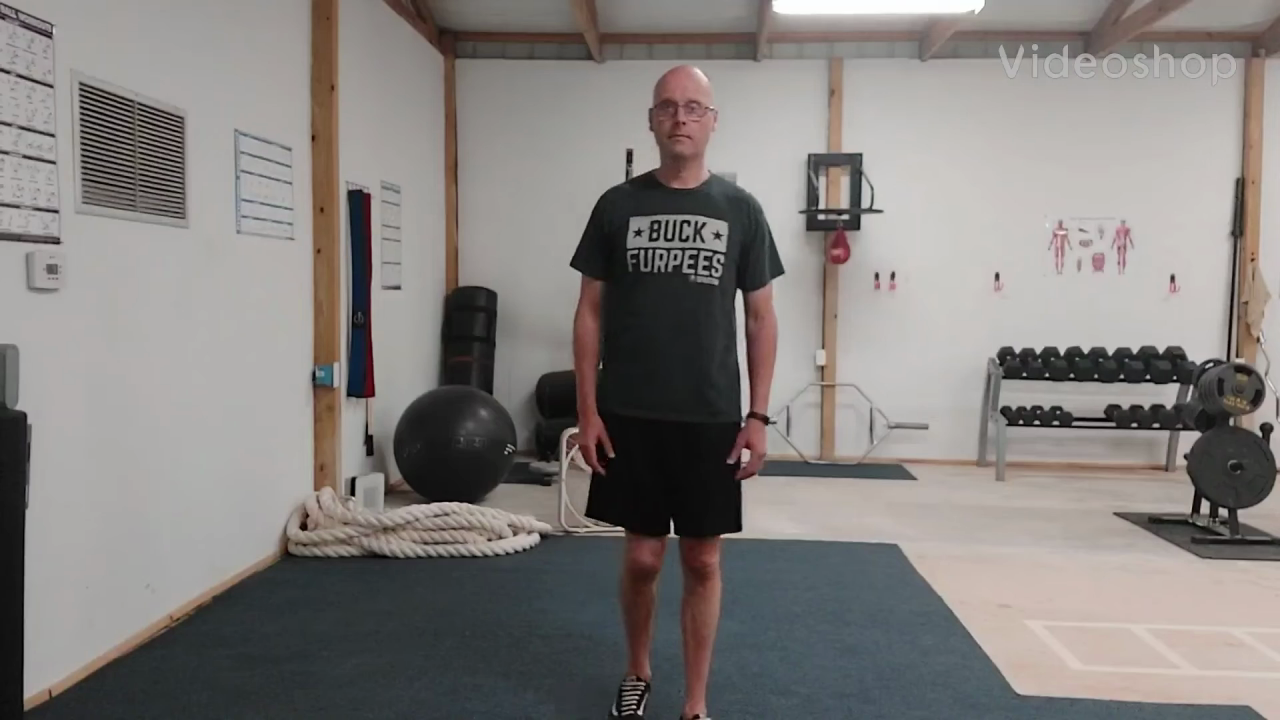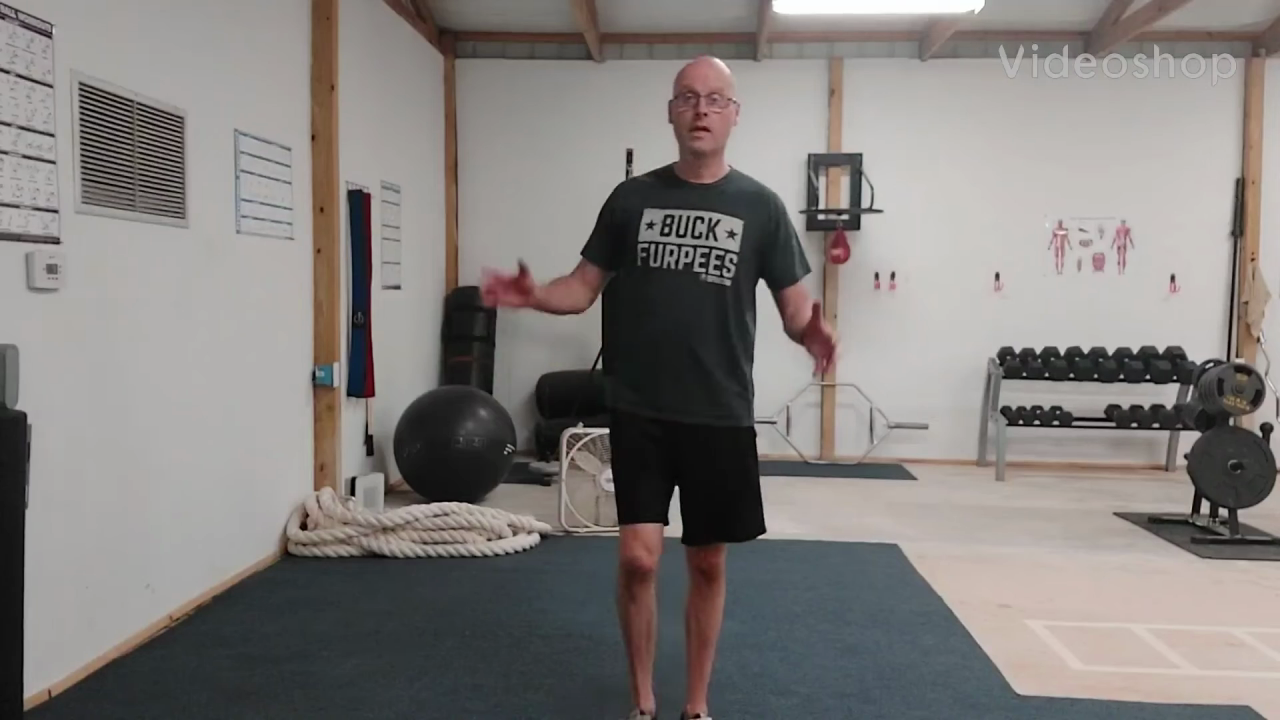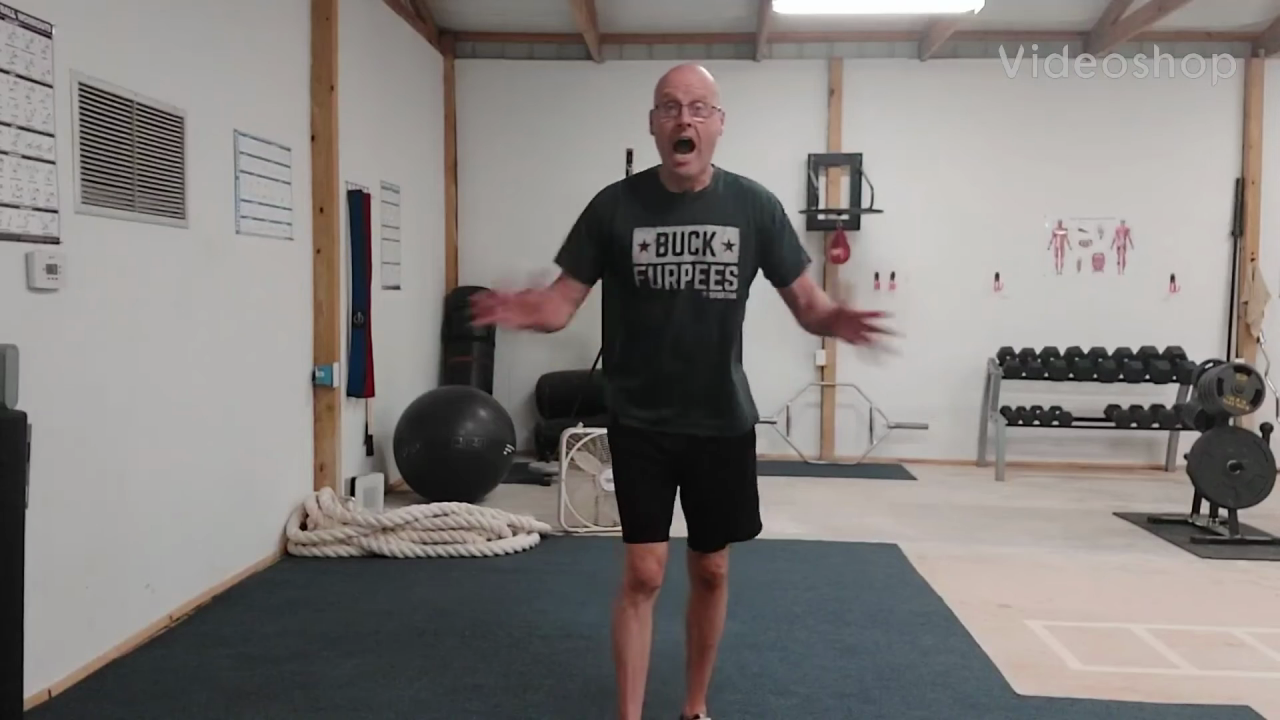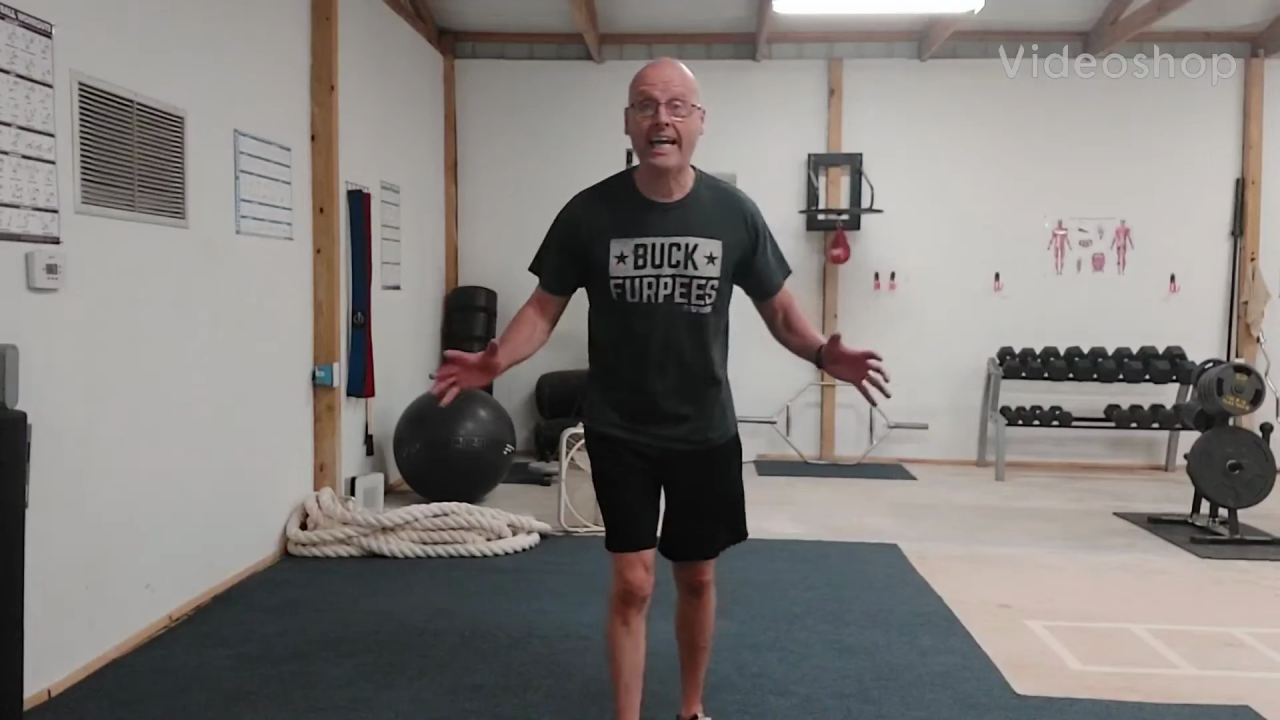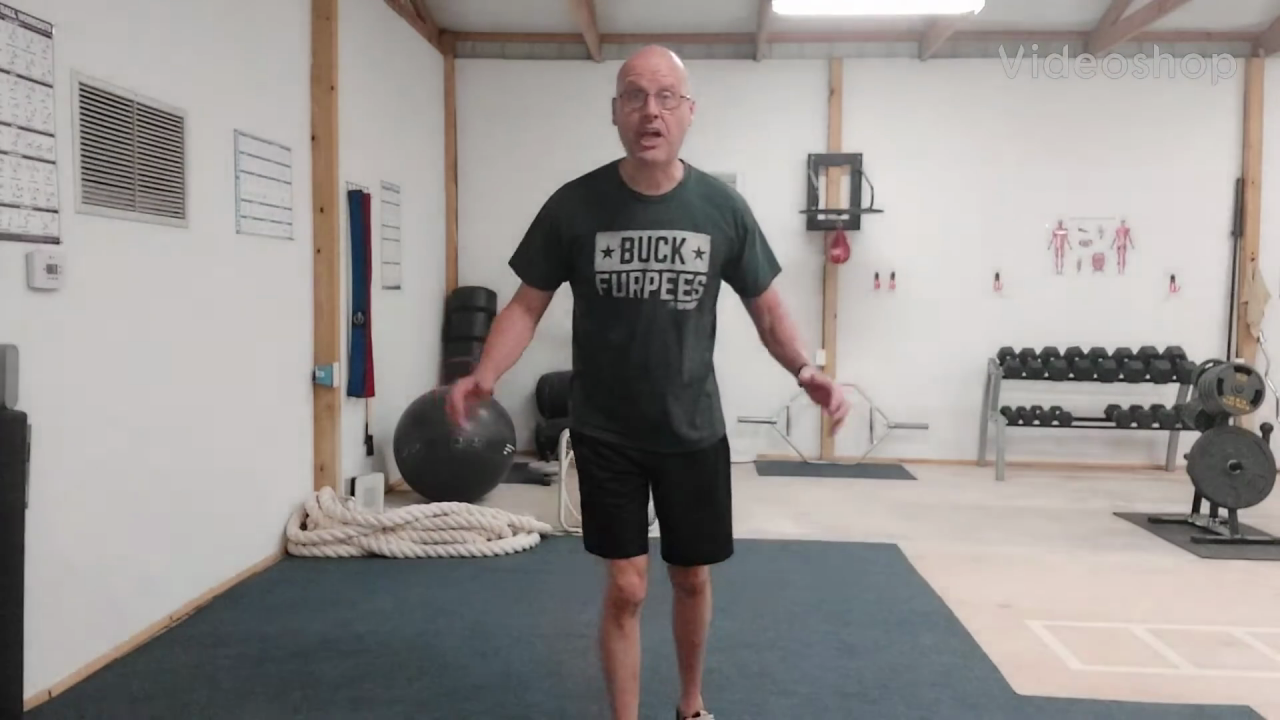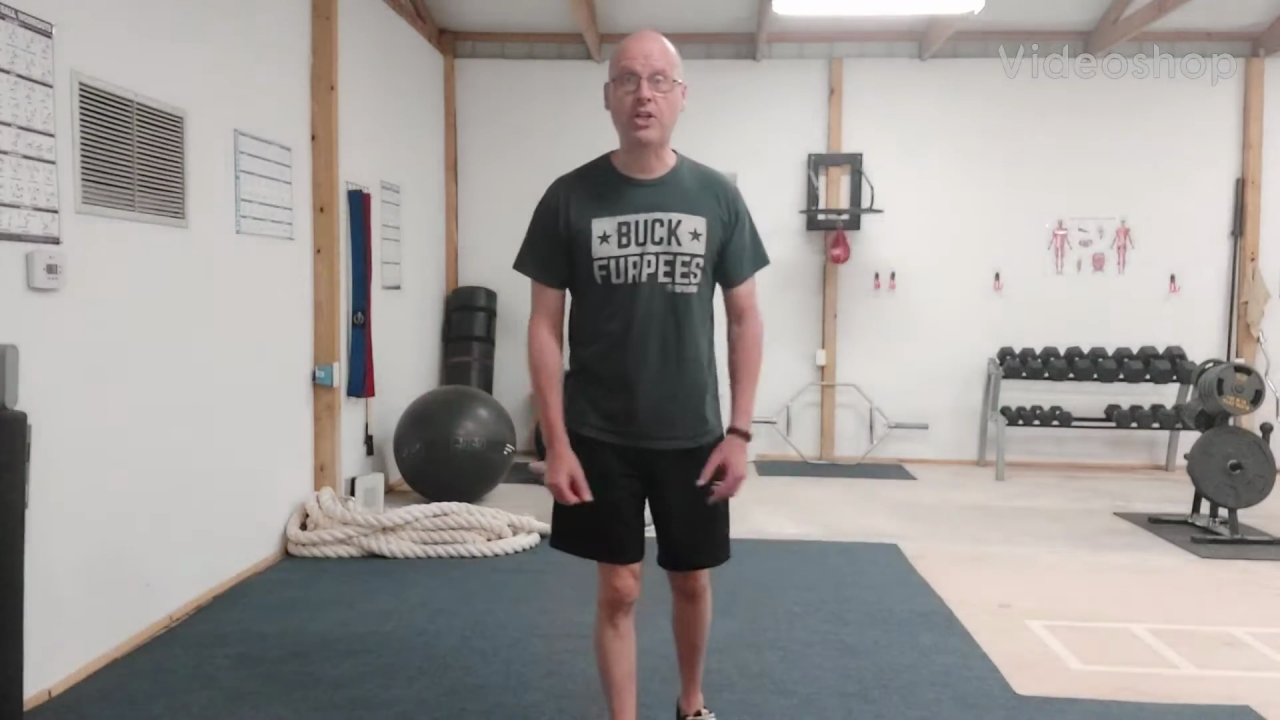
dt=0.3s
person 1, frame 1
left shoulder: (740, 209)
right shoulder: (617, 205)
left elbow: (760, 316)
right elbow: (591, 309)
left wrist: (757, 414)
right wrist: (586, 409)
left hip: (711, 417)
right hip: (631, 415)
left knee: (702, 561)
right knee: (642, 558)
person 1, frame 2
left shoulder: (760, 206)
right shoulder: (632, 197)
left elbow: (793, 306)
right elbow: (585, 285)
left wrist: (811, 332)
right wrist: (533, 295)
left hip: (721, 418)
right hip: (638, 412)
left knee: (708, 565)
right knee: (638, 558)
person 1, frame 3
left shoulder: (754, 206)
right shoulder: (616, 206)
left elbow: (803, 298)
right elbow: (564, 299)
left wrist: (836, 319)
right wrist: (522, 311)
left hip: (722, 424)
right hip: (639, 422)
left knee: (711, 570)
right knee: (643, 573)
person 1, frame 4
left shoulder: (734, 212)
right shoulder: (589, 213)
left elbow: (778, 308)
right elbow: (545, 305)
left wrist: (825, 352)
right wrist: (496, 359)
left hip: (706, 432)
right hip: (619, 432)
left knee: (697, 577)
right knee: (632, 584)
person 1, frame 5
left shoulder: (722, 207)
right shoulder: (574, 207)
left elbow: (766, 310)
right elbow: (526, 307)
left wrist: (805, 370)
right wrist: (484, 375)
left hip: (693, 432)
right hip: (606, 435)
left knee: (691, 577)
right knee: (626, 587)
person 1, frame 6
left shoulder: (717, 196)
right shoulder: (569, 199)
left elbow: (744, 315)
right elbow: (546, 325)
left wrist: (738, 429)
right wrist: (555, 441)
left hip: (692, 434)
right hip: (602, 436)
left knee: (692, 582)
right knee: (619, 589)
